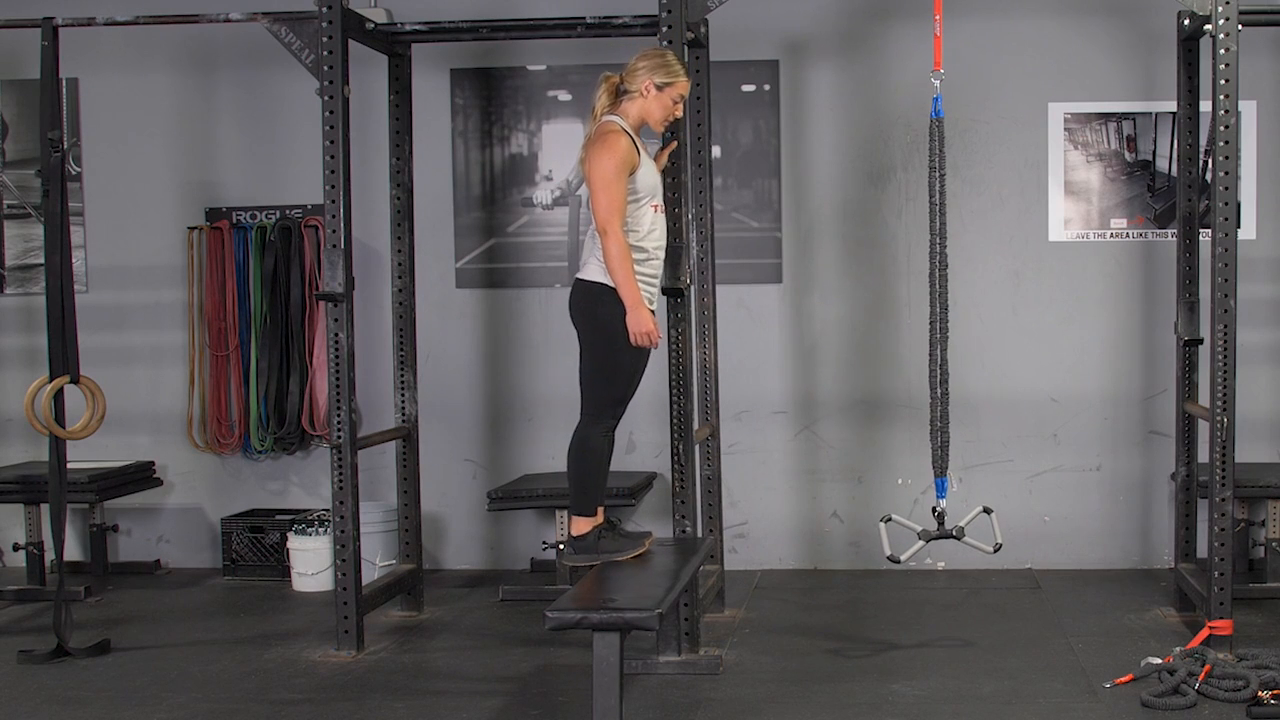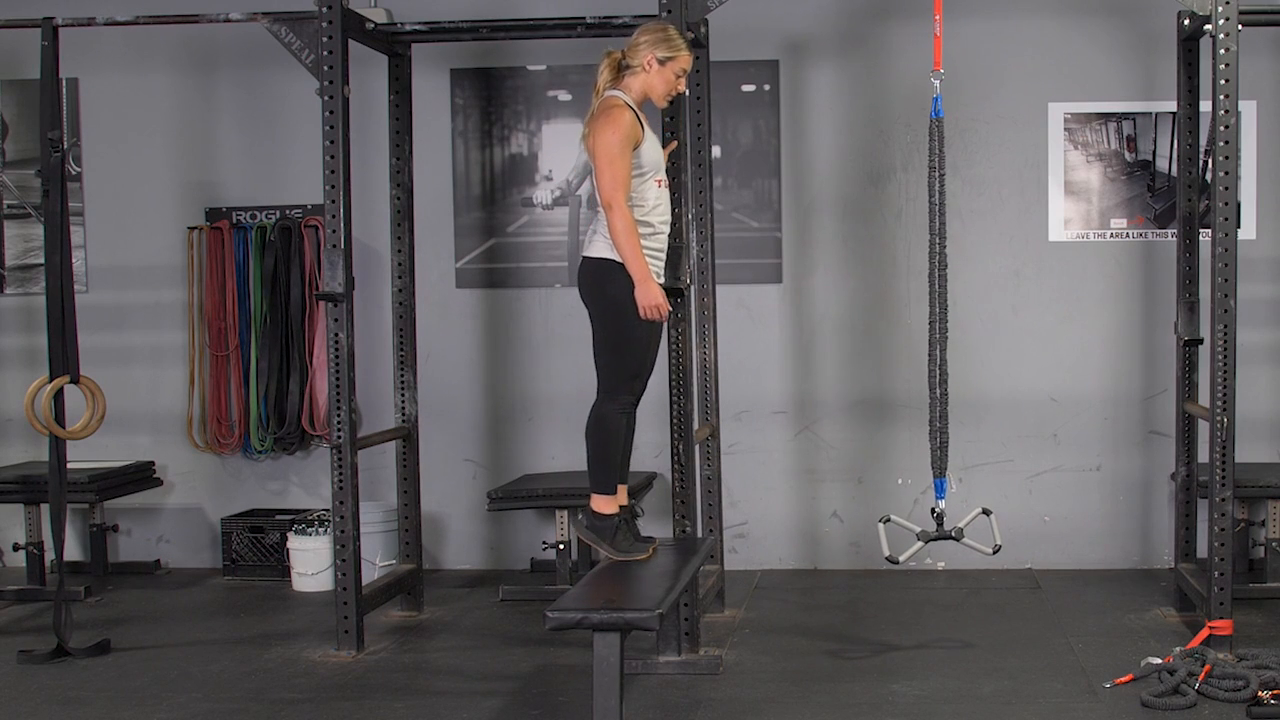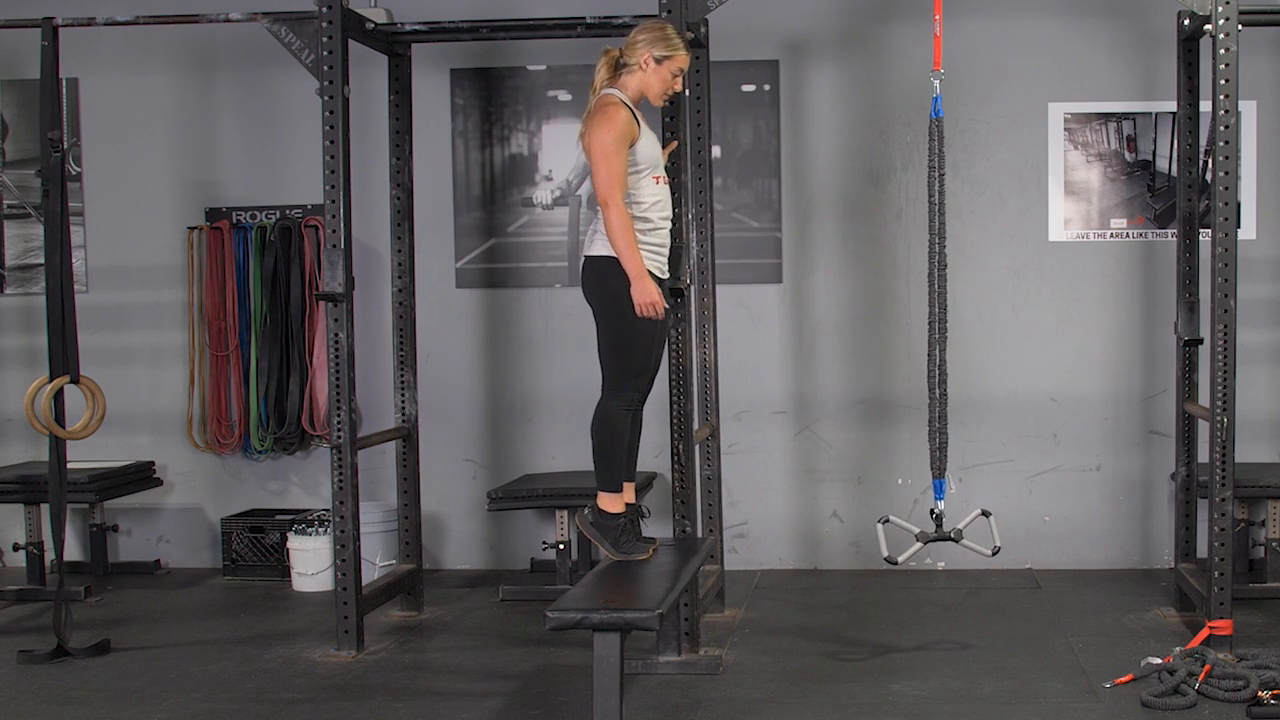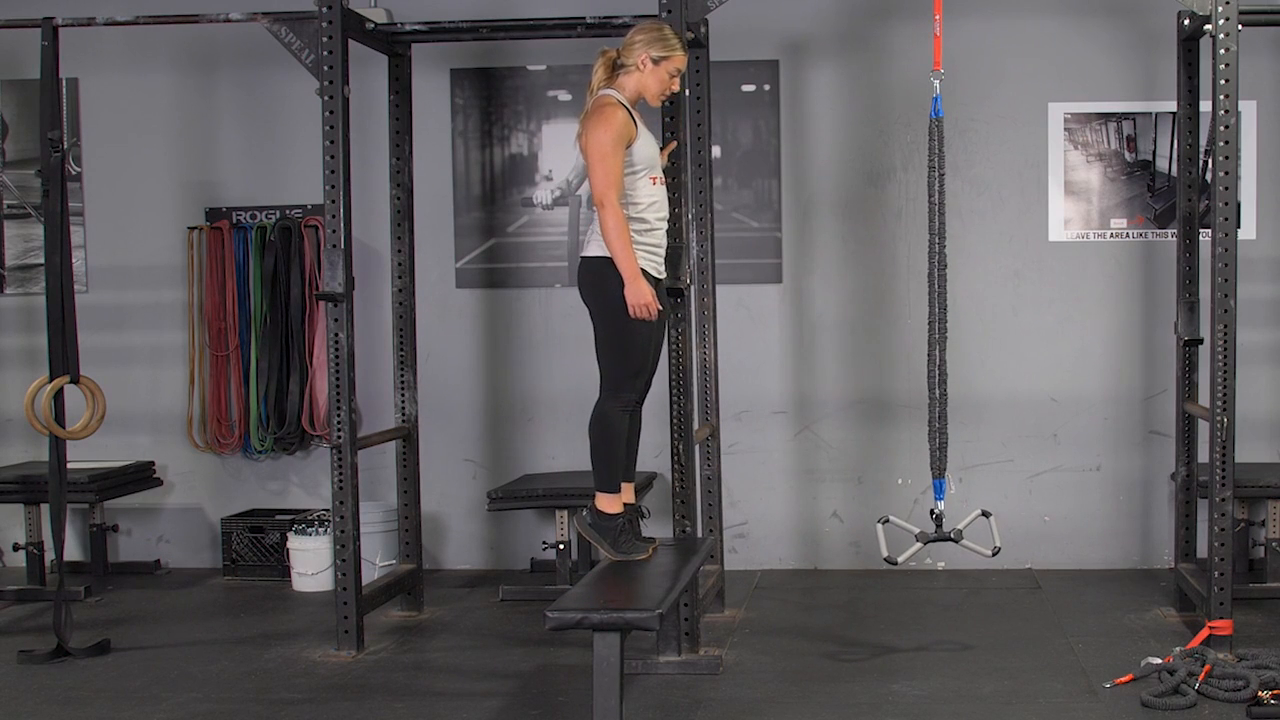
dt=0.4s
person 1, frame 1
left shoulder: (631, 142)
right shoulder: (612, 139)
right elbow: (610, 231)
left wrist: (659, 165)
right wrist: (635, 307)
left hip: (626, 299)
right hip: (608, 299)
left knee: (607, 416)
right knee: (599, 415)
left ankle: (595, 524)
right ankle: (583, 534)
person 1, frame 2
left shoulder: (633, 116)
right shoulder: (616, 114)
right elbow: (614, 205)
left wrist: (667, 155)
right wrist: (643, 280)
left hip: (635, 275)
right hip: (616, 274)
left knee: (627, 395)
right knee: (616, 395)
left ankle: (617, 507)
right ankle: (599, 511)
person 1, frame 3
left shoulder: (630, 115)
right shoulder: (612, 112)
right elbow: (611, 201)
left wrist: (665, 159)
right wrist: (638, 276)
left hip: (643, 270)
right hip: (619, 271)
left knee: (634, 394)
right knee: (621, 392)
left ankle: (624, 506)
right ankle: (605, 511)
person 1, frame 4
left shoulder: (629, 116)
right shoulder: (609, 113)
right elbow: (606, 202)
left wrist: (663, 160)
right wrist: (631, 278)
left hip: (642, 271)
right hip: (616, 272)
left knee: (632, 394)
right knee: (619, 393)
left ankle: (625, 507)
right ankle: (604, 511)
